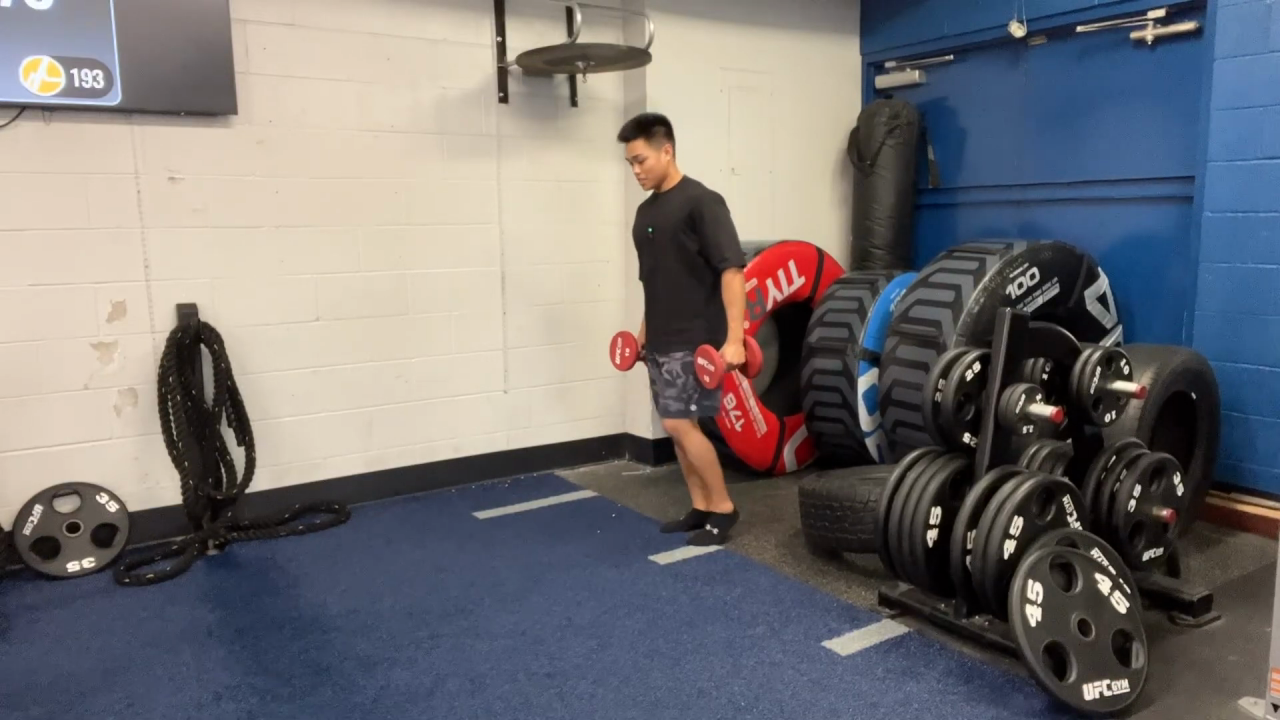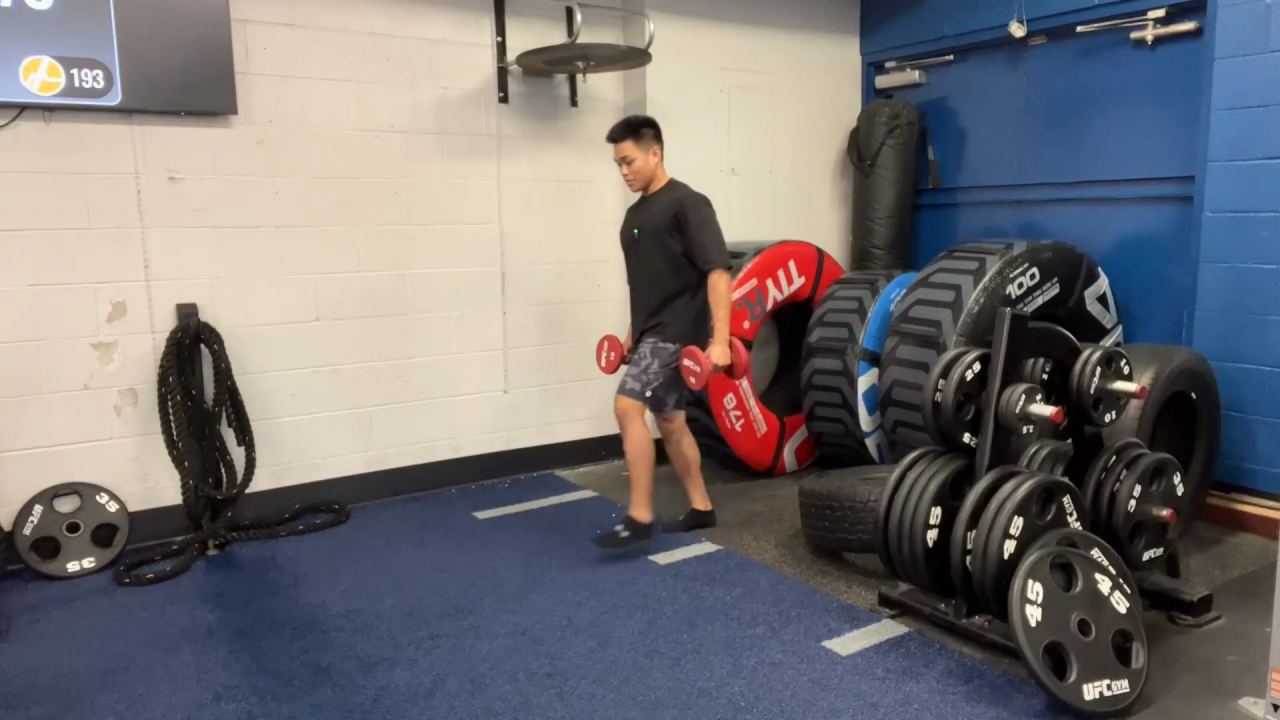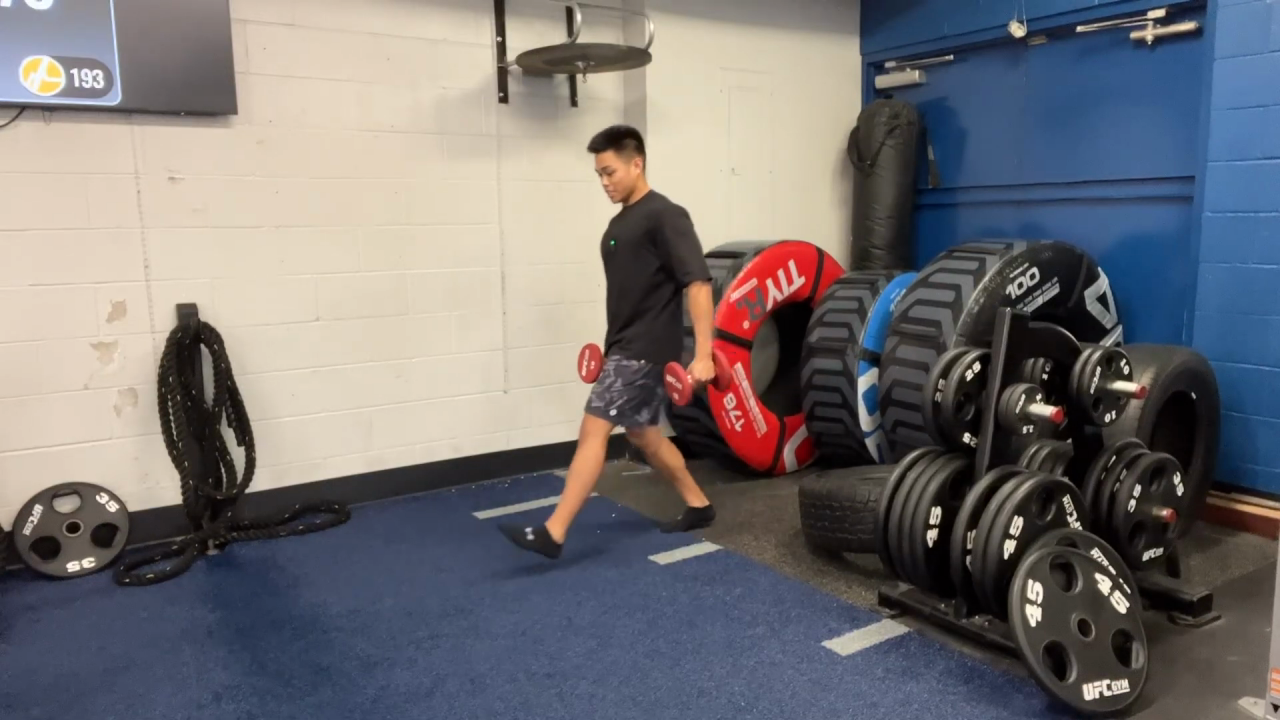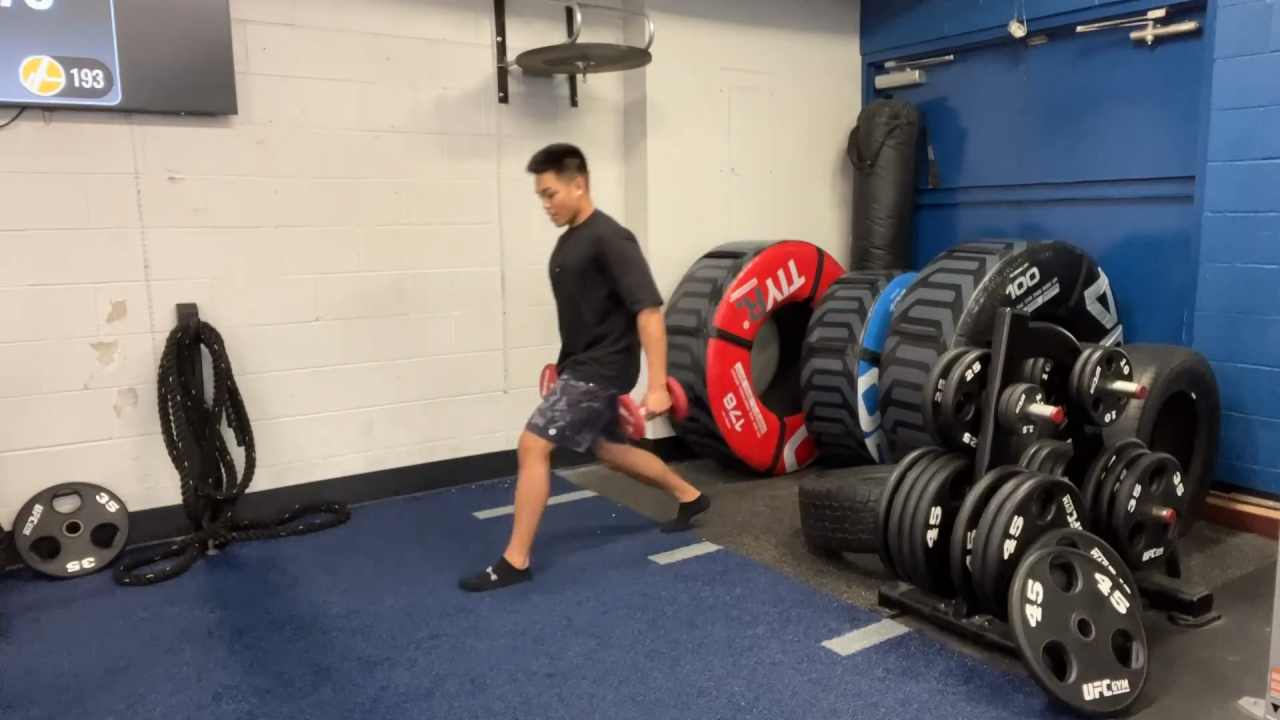
dt=0.3s
person 1, frame 1
left shoulder: (701, 201)
right shoulder: (646, 211)
left elbow: (732, 269)
left wrist: (734, 338)
right wrist: (644, 330)
left hip: (695, 339)
right hip: (663, 339)
left knee: (679, 425)
right knee: (681, 424)
left ankle: (723, 509)
right ankle: (701, 510)
person 1, frame 2
left shoulder: (687, 204)
right shoulder: (635, 212)
left elbow: (718, 271)
left wrist: (720, 339)
right wrist: (632, 333)
left hip: (677, 332)
right hip: (651, 333)
left knee: (628, 408)
right knee: (670, 421)
left ankle: (641, 515)
right ankle: (700, 507)
person 1, frame 3
left shoulder: (665, 216)
right shoulder: (620, 222)
left elbow: (698, 284)
left wrist: (703, 354)
right wrist: (613, 346)
left hip: (646, 349)
right hip: (627, 347)
left knee: (593, 429)
right knee: (644, 433)
left ankle: (551, 533)
right ankle: (697, 506)
person 1, frame 4
left shoulder: (610, 240)
right shoulder: (569, 241)
left elbow: (649, 311)
left wrist: (657, 385)
right wrist: (564, 366)
left hip: (600, 370)
right hip: (581, 365)
left knee: (533, 446)
right knee: (608, 448)
left ankle: (515, 560)
right ankle: (689, 497)
